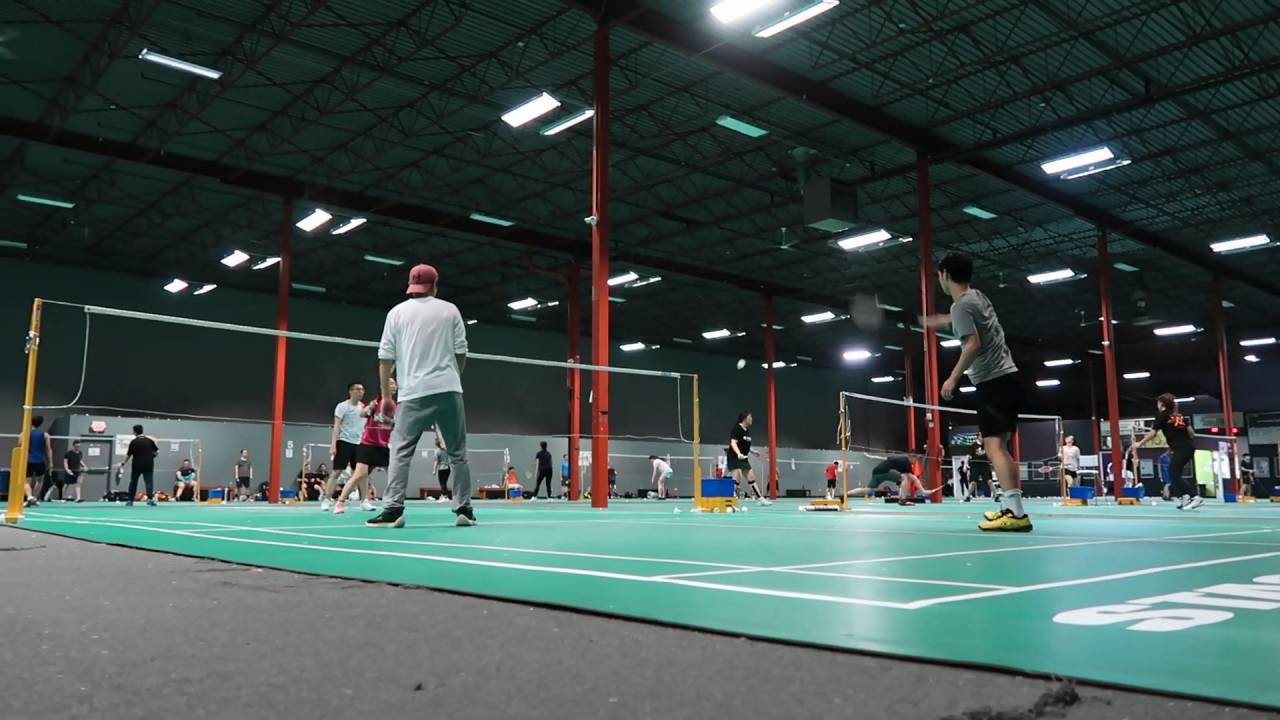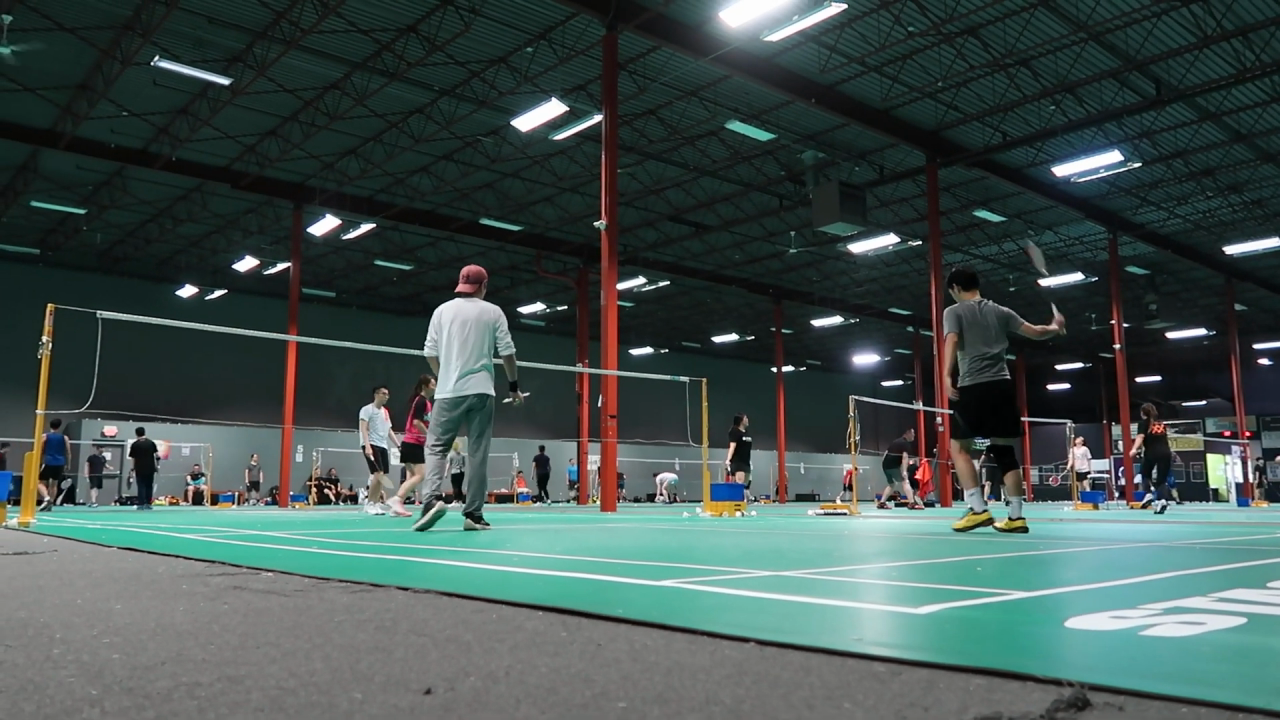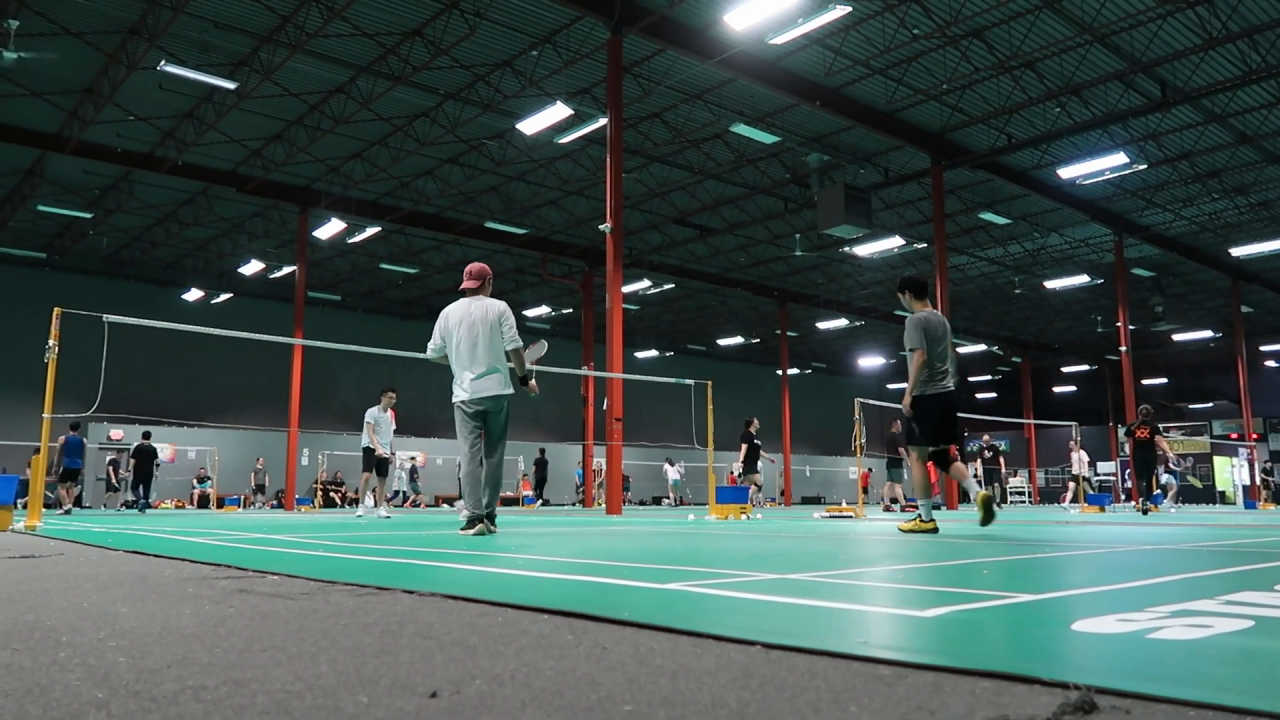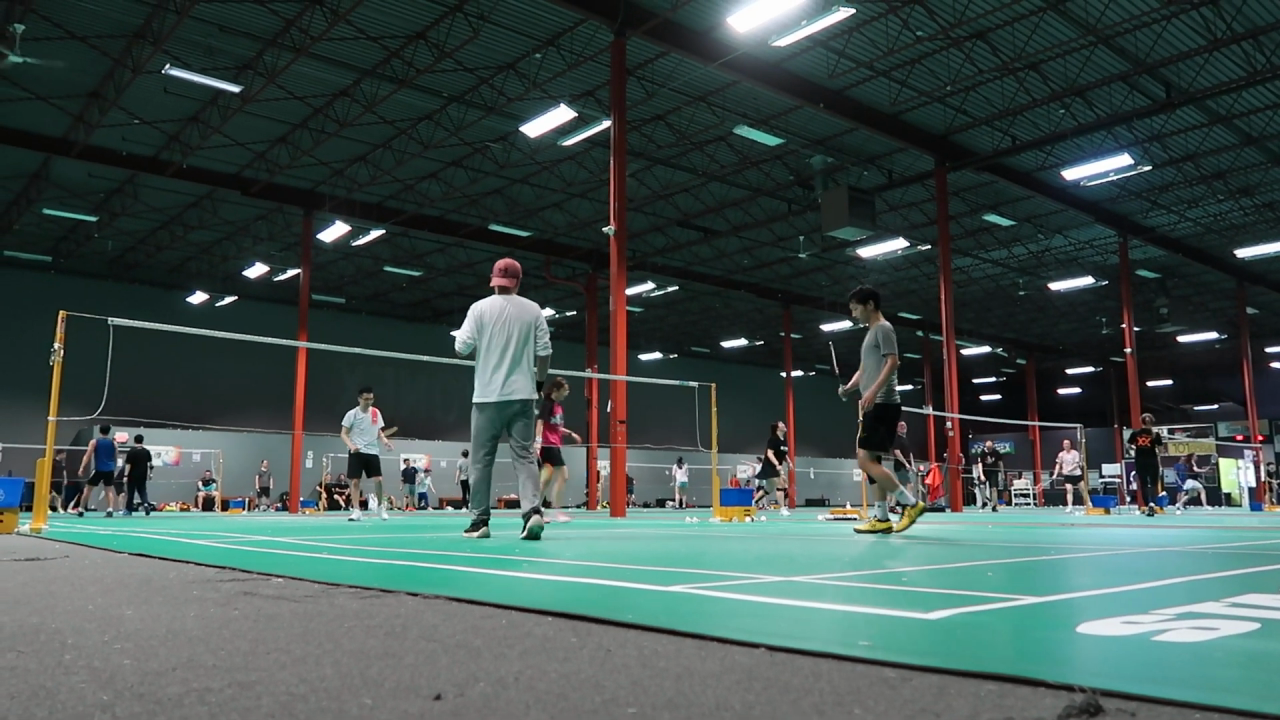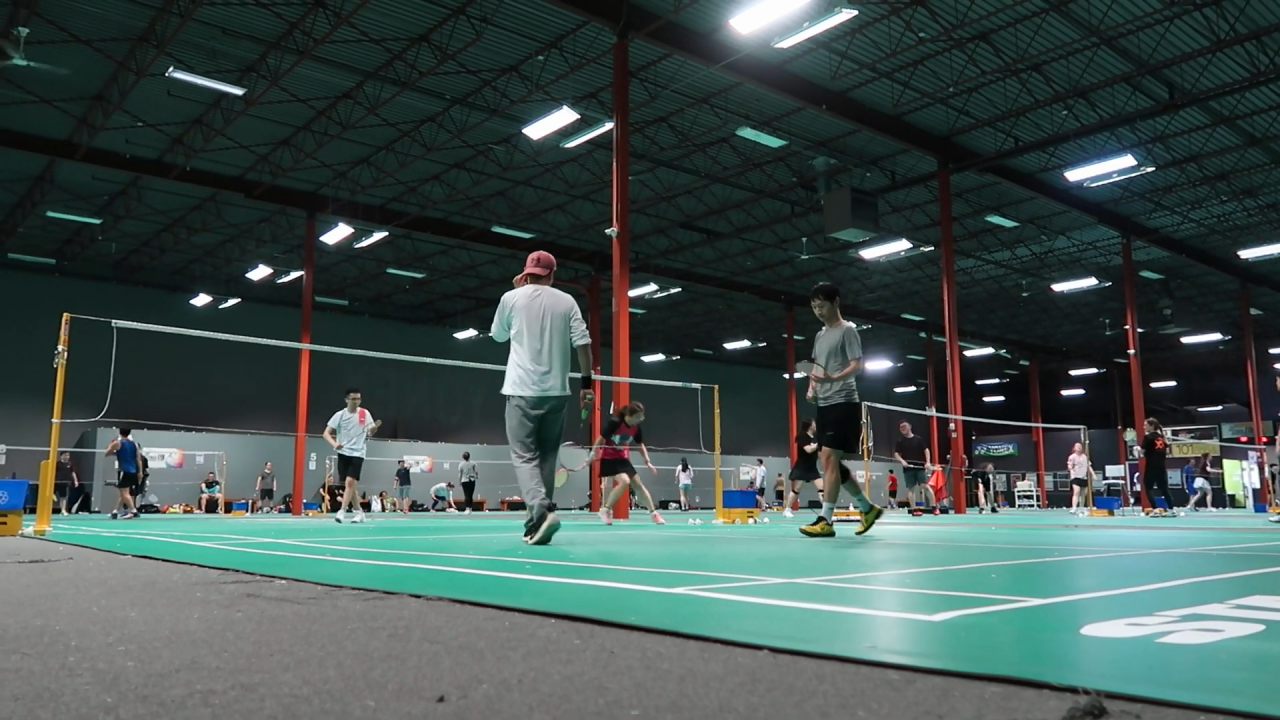
dt=0.5s
person 1, frame 1
left shoulder: (397, 312)
right shoulder: (450, 310)
left elbow: (386, 356)
right elbow: (461, 352)
left wrist: (386, 395)
left hip: (414, 393)
right hip: (448, 390)
left knee: (401, 452)
right knee: (457, 452)
left ankle: (393, 510)
right ankle: (463, 509)
person 1, frame 2
left shoulder: (442, 311)
right shoulder: (493, 312)
left elbow: (431, 354)
right elbow: (507, 353)
right wrist: (513, 386)
left hip: (449, 392)
right hip: (481, 391)
left knee: (437, 447)
right knee: (477, 454)
left ankle: (433, 499)
right ankle: (473, 513)
person 1, frame 3
left shoulder: (448, 313)
right shoulder: (499, 308)
left elbow: (433, 353)
right elbow: (514, 347)
right wrist: (524, 379)
left hip: (465, 394)
right hip: (497, 391)
left knee: (470, 455)
right knee: (494, 455)
left ankle: (475, 517)
right ankle: (488, 515)
person 1, frame 4
left shoulder: (480, 308)
right shoulder: (533, 310)
left elbow: (461, 346)
right elbow: (544, 352)
right wrist: (539, 384)
left hip: (488, 396)
right hip: (522, 395)
left knee: (481, 459)
right knee: (524, 457)
left ankle: (480, 521)
right ankle: (533, 511)
person 1, frame 5
left shoulder: (511, 298)
right shoulder: (567, 301)
left elbow: (498, 335)
right elbow: (582, 343)
right wrist: (587, 382)
left hip: (523, 390)
right hip: (556, 391)
left knee: (524, 456)
right knee: (546, 458)
left ankle: (542, 511)
right ankle: (539, 522)
person 2, frame 1
left shoulder: (961, 306)
right shoulder: (975, 295)
left elbow: (973, 344)
left wrist: (953, 377)
right wrist: (942, 321)
left hip: (995, 382)
right hip: (1008, 380)
left knee: (995, 447)
right knee: (1000, 448)
left ankle: (1015, 514)
right ankle: (1013, 509)
person 2, frame 2
left shoulder: (954, 311)
right shoulder: (999, 311)
left elbow: (951, 342)
right elbow: (1037, 332)
left wrist: (947, 377)
right wrist: (1056, 326)
left hip: (973, 388)
right hip: (1002, 386)
left knee: (959, 448)
right knee: (1003, 452)
left ankle: (979, 509)
right ankle: (1016, 516)
person 2, frame 3
left shoulder: (914, 321)
right shoulder: (942, 320)
left elbow: (919, 358)
left wrist: (908, 393)
left hip: (925, 396)
right hip: (947, 394)
left knee: (917, 457)
right knee: (946, 456)
left ankle: (925, 518)
right ankle: (979, 493)
person 2, frame 4
left shoulder: (882, 329)
right shoulder: (870, 334)
left elbow: (892, 362)
right elbow: (864, 369)
left wrist: (872, 391)
right wrist: (850, 386)
left hip: (883, 405)
right hip: (873, 407)
left knee: (866, 460)
right knee: (872, 461)
left ankle: (911, 503)
right ankle: (881, 518)
person 2, frame 5
left shoulder: (847, 330)
right shoulder: (820, 335)
left elbow: (856, 365)
left wrist: (832, 379)
right wrist: (811, 388)
left hip: (844, 404)
right hip: (825, 406)
left knee: (828, 459)
right knee: (831, 463)
left ankle: (825, 520)
right ankle: (868, 508)
